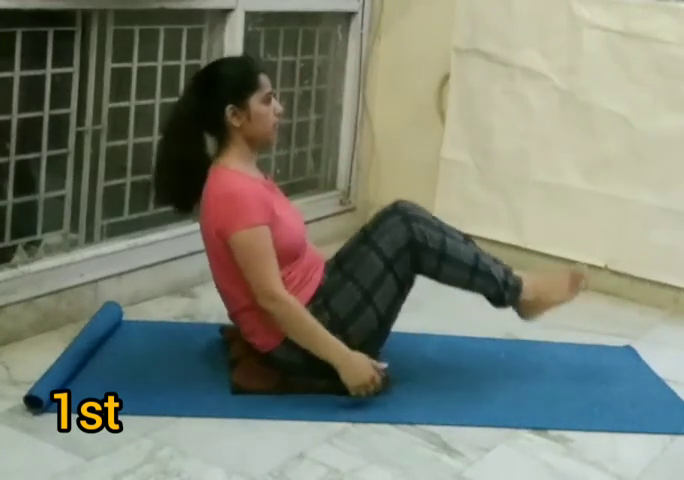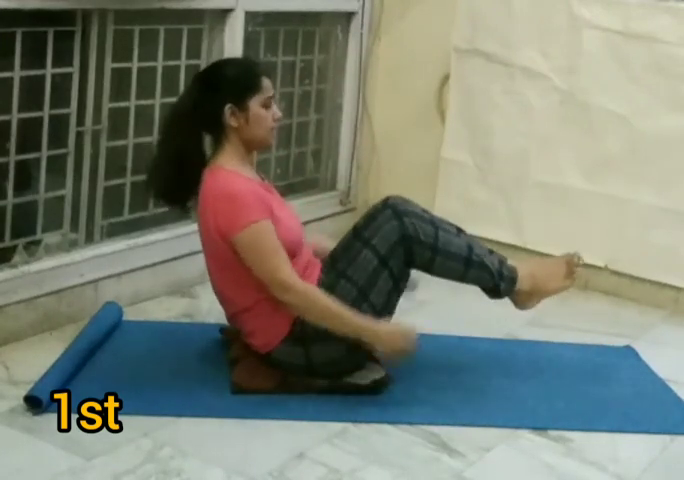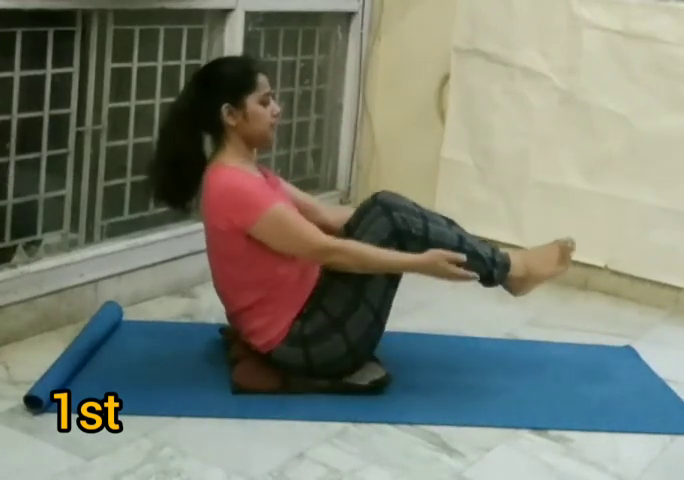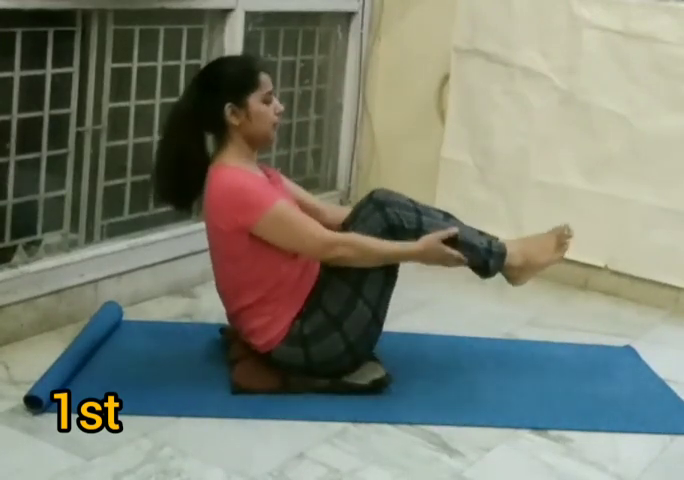
dt=0.5s
person 1, frame 1
left shoulder: (239, 175)
right shoulder: (235, 192)
right elbow: (271, 297)
left wrist: (361, 281)
right wrist: (343, 357)
left hip: (312, 306)
right hip: (299, 341)
left knee: (401, 220)
right knee: (404, 227)
left ankle: (513, 288)
right ankle: (518, 291)
person 1, frame 2
left shoulder: (236, 177)
right shoulder: (231, 192)
left elbow: (294, 247)
right elbow: (284, 286)
left wrist: (376, 261)
right wrist: (370, 331)
left hip: (305, 316)
right hip: (302, 340)
left knee: (394, 217)
right knee: (397, 223)
left ankle: (508, 277)
right ankle: (514, 282)
person 1, frame 3
left shoulder: (246, 173)
right shoulder: (235, 187)
left elbow: (325, 216)
right elbow: (328, 251)
left wrist: (412, 229)
right wrist: (419, 262)
left hip: (303, 312)
right hip: (304, 340)
left knee: (386, 211)
right knee: (388, 215)
left ankle: (501, 264)
right ankle: (507, 270)
person 1, frame 4
left shoulder: (248, 173)
right shoulder: (236, 188)
left elbow: (327, 216)
right elbow: (332, 247)
left wrist: (416, 227)
right wrist: (417, 250)
left hip: (302, 313)
right hip: (305, 340)
left knee: (380, 208)
right knee: (383, 213)
left ankle: (498, 254)
right ankle: (505, 258)
